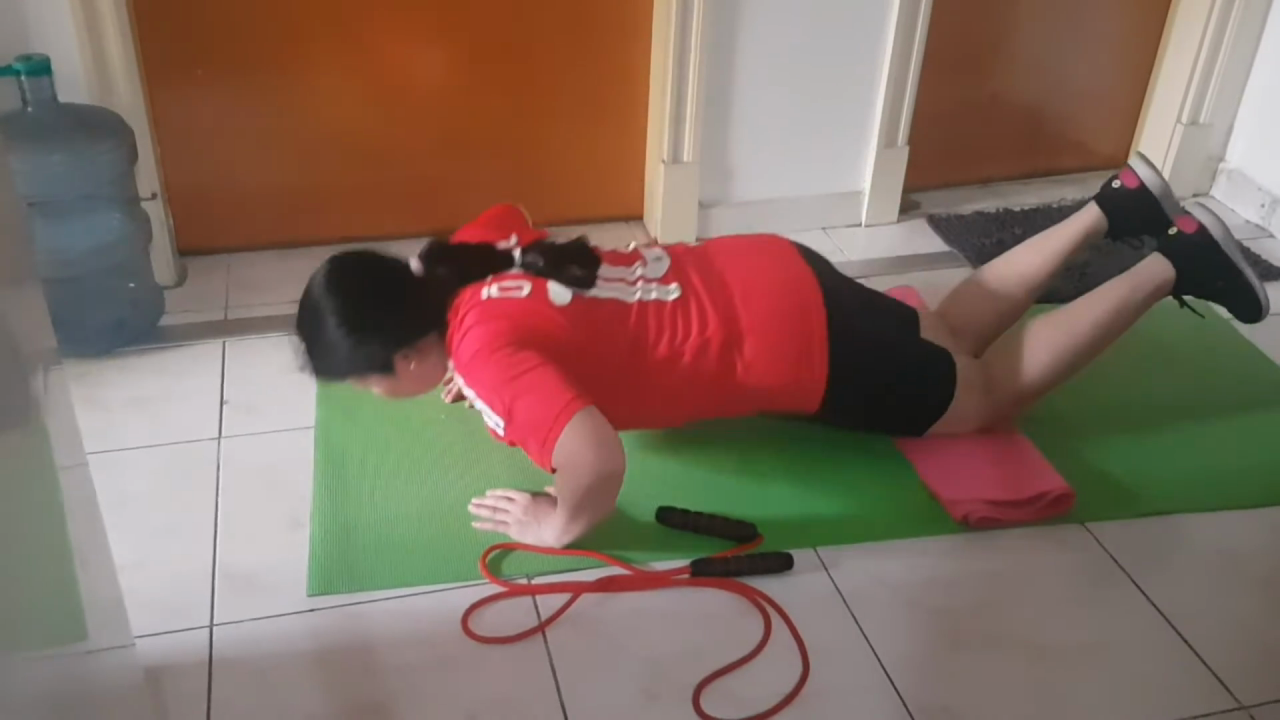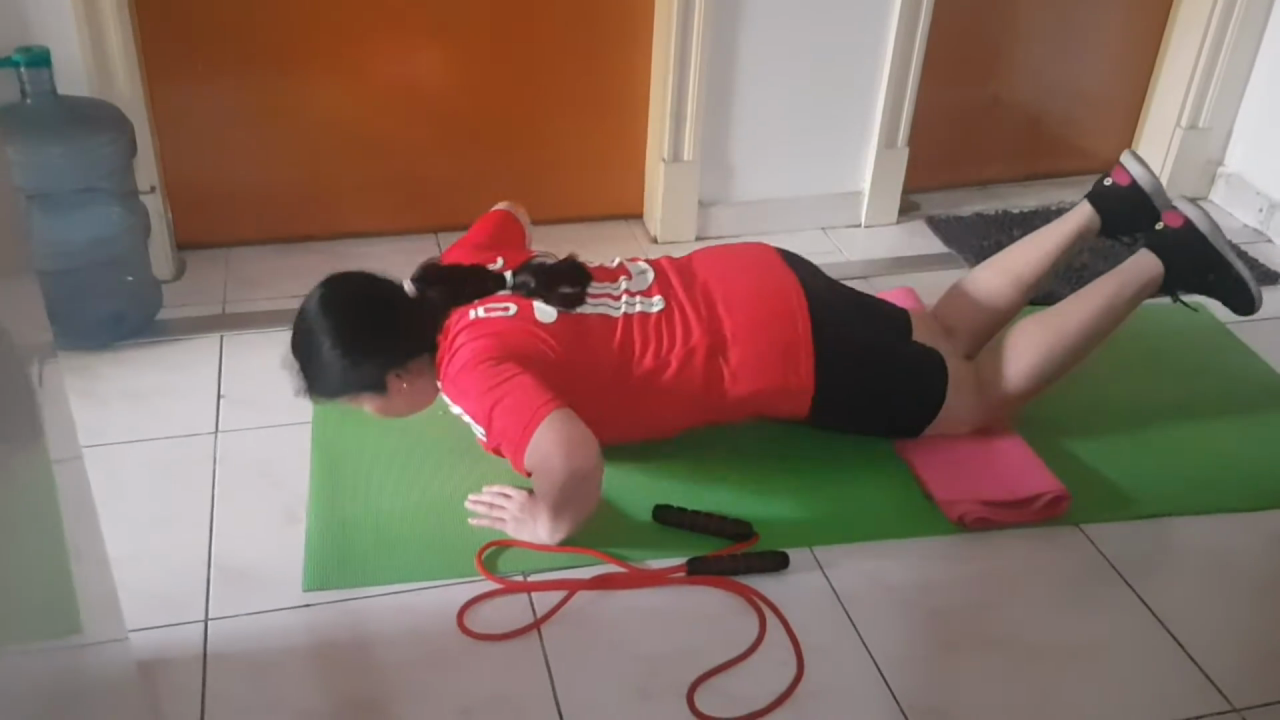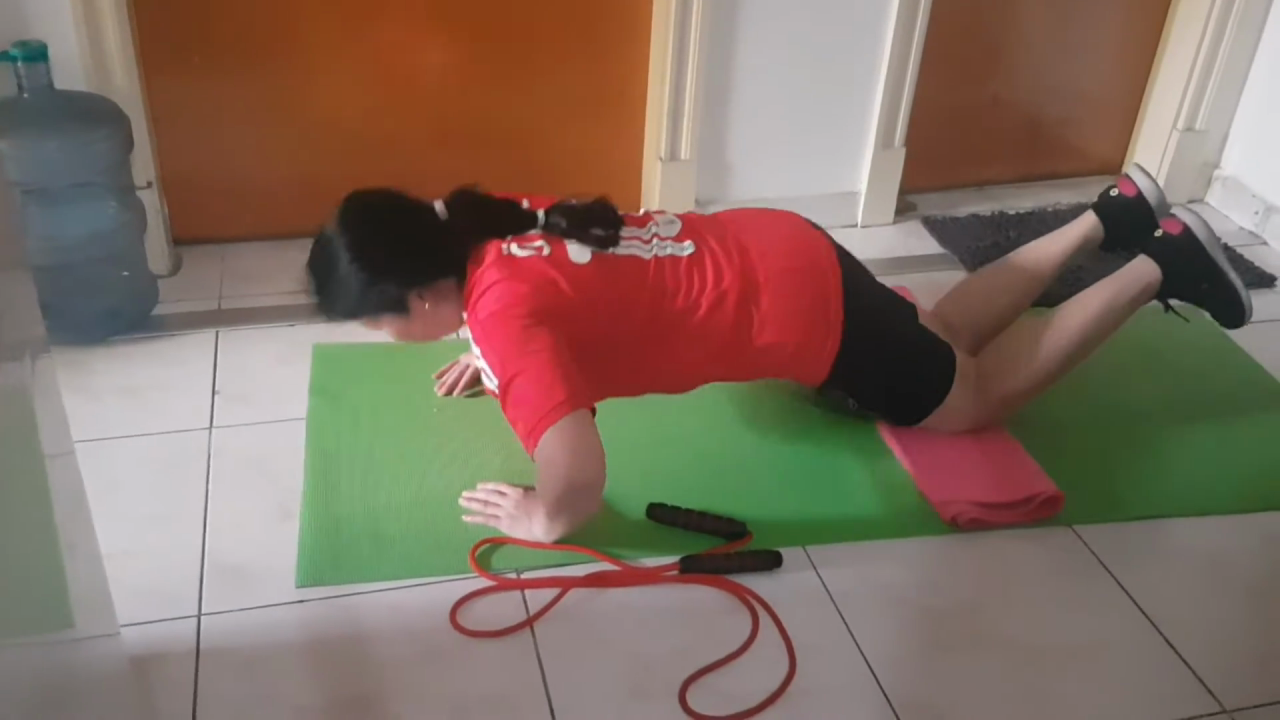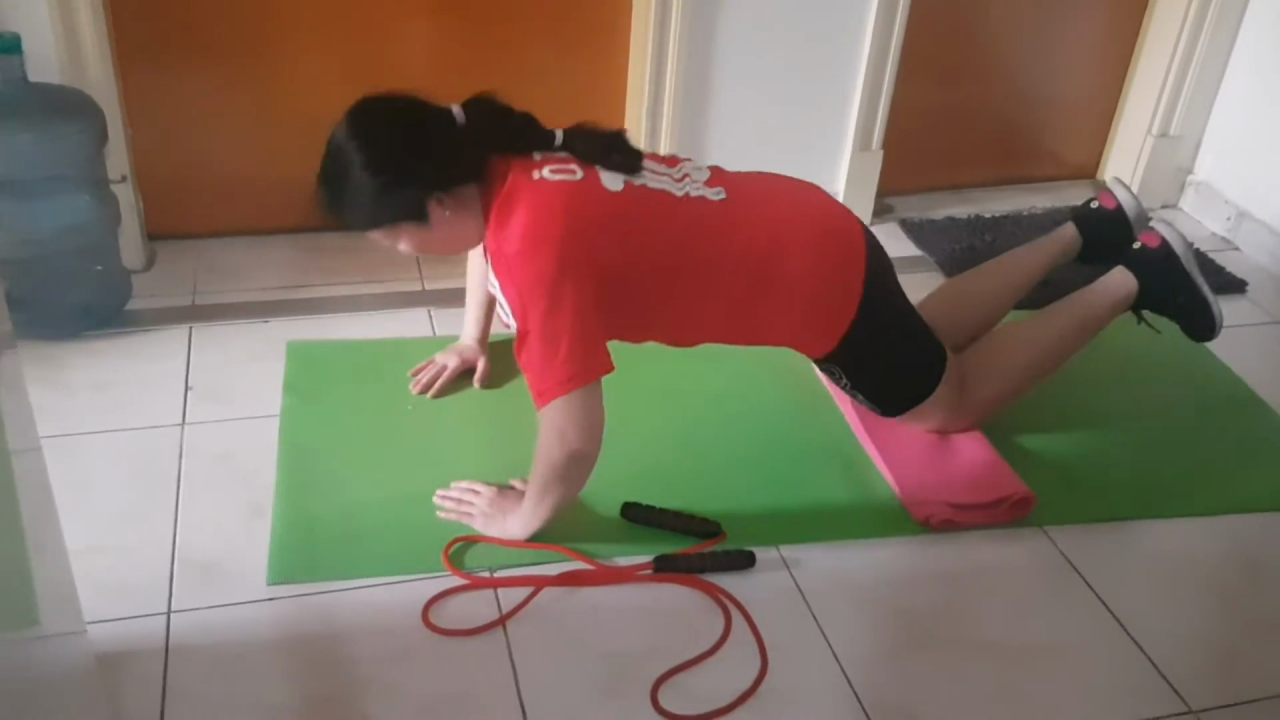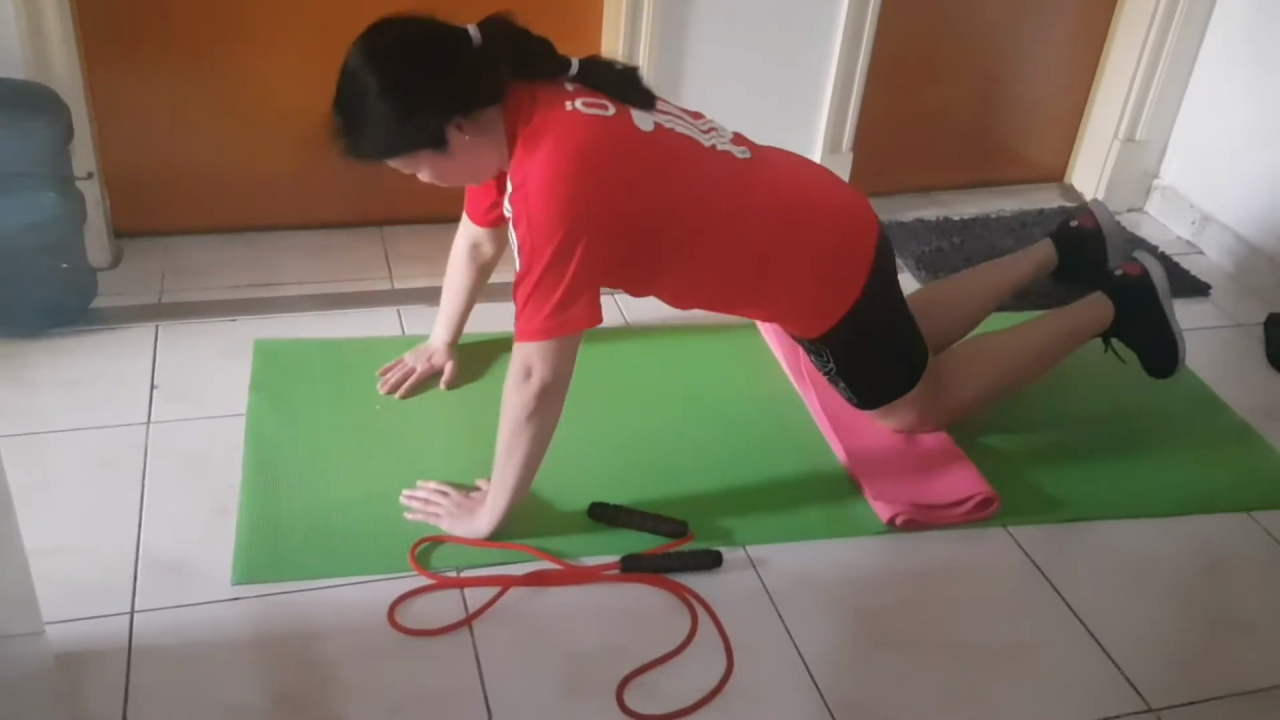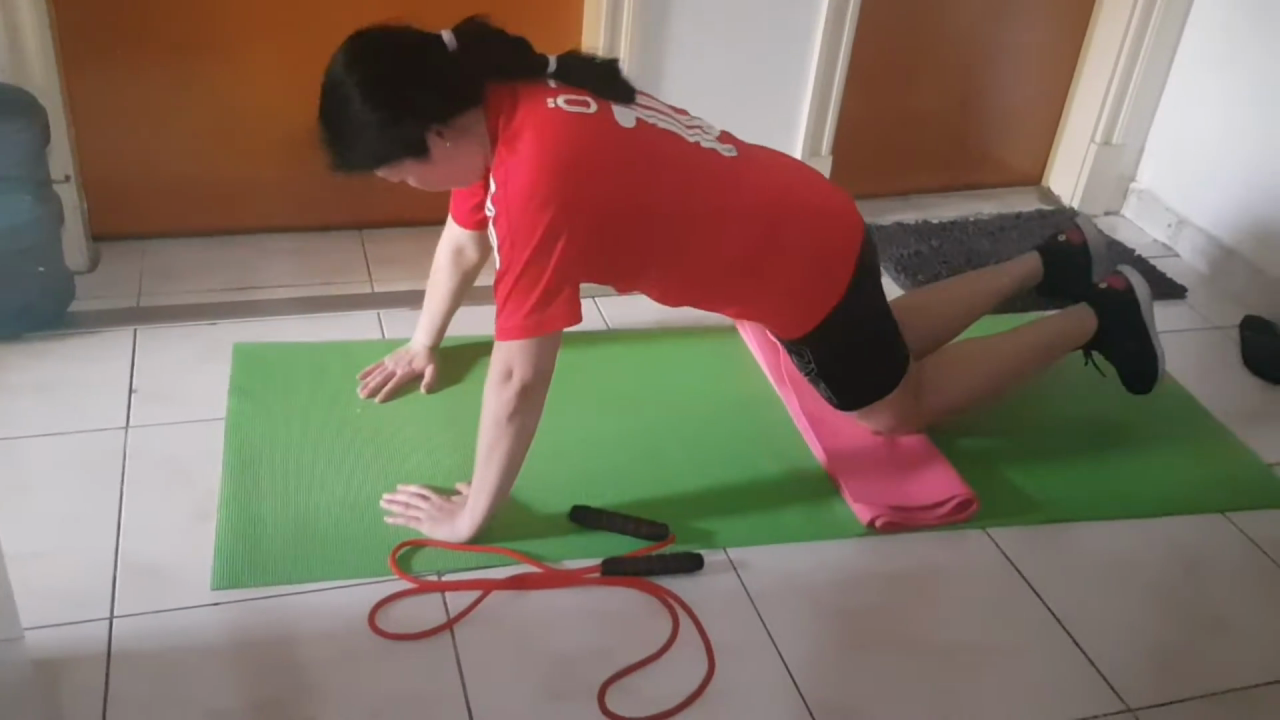
dt=0.3s
person 1, frame 1
left shoulder: (486, 352)
right shoulder: (464, 265)
left elbow: (598, 464)
right elbow: (515, 235)
left wrist: (558, 525)
left hip: (791, 345)
right hip: (764, 274)
left knee: (987, 394)
right knee: (954, 335)
left ankle: (1170, 265)
right ankle: (1114, 207)
person 1, frame 2
left shoulder: (470, 368)
right shoulder: (452, 289)
left elbow: (575, 462)
right elbow: (508, 215)
left wrist: (547, 520)
left hip: (775, 345)
right hip: (752, 284)
left knee: (980, 395)
right knee: (949, 336)
left ankle: (1160, 258)
right ankle: (1108, 205)
person 1, frame 3
left shoulder: (502, 315)
right shoulder: (478, 229)
left elbow: (579, 472)
left wrist: (542, 520)
left hip: (797, 307)
right hip: (775, 252)
left knee: (980, 395)
right knee: (947, 334)
left ankle: (1157, 267)
right ankle: (1112, 217)
person 1, frame 4
left shoulder: (536, 241)
right shoulder: (495, 162)
left elbow: (574, 438)
left wrist: (523, 515)
right wrist: (472, 342)
left hip: (819, 278)
right hip: (791, 227)
left knee: (954, 401)
right knee: (925, 345)
left ankle: (1132, 280)
right ankle: (1089, 230)
person 1, frame 5
left shoulder: (557, 172)
right shoulder: (511, 104)
left elbow: (540, 378)
right elbow: (477, 234)
left wrist: (490, 509)
right wrist: (441, 343)
left hip: (824, 257)
right hip: (800, 213)
left knee: (924, 404)
right knee: (906, 346)
left ankle: (1108, 304)
right ankle: (1064, 249)
person 1, frame 6
left shoulder: (539, 170)
right shoulder: (494, 102)
left elbow: (519, 379)
right elbow: (464, 235)
left wrist: (472, 512)
right wrist: (423, 345)
left hip: (807, 258)
right hip: (785, 216)
left knee: (903, 405)
right knee: (887, 345)
left ankle: (1092, 315)
right ankle: (1051, 261)
